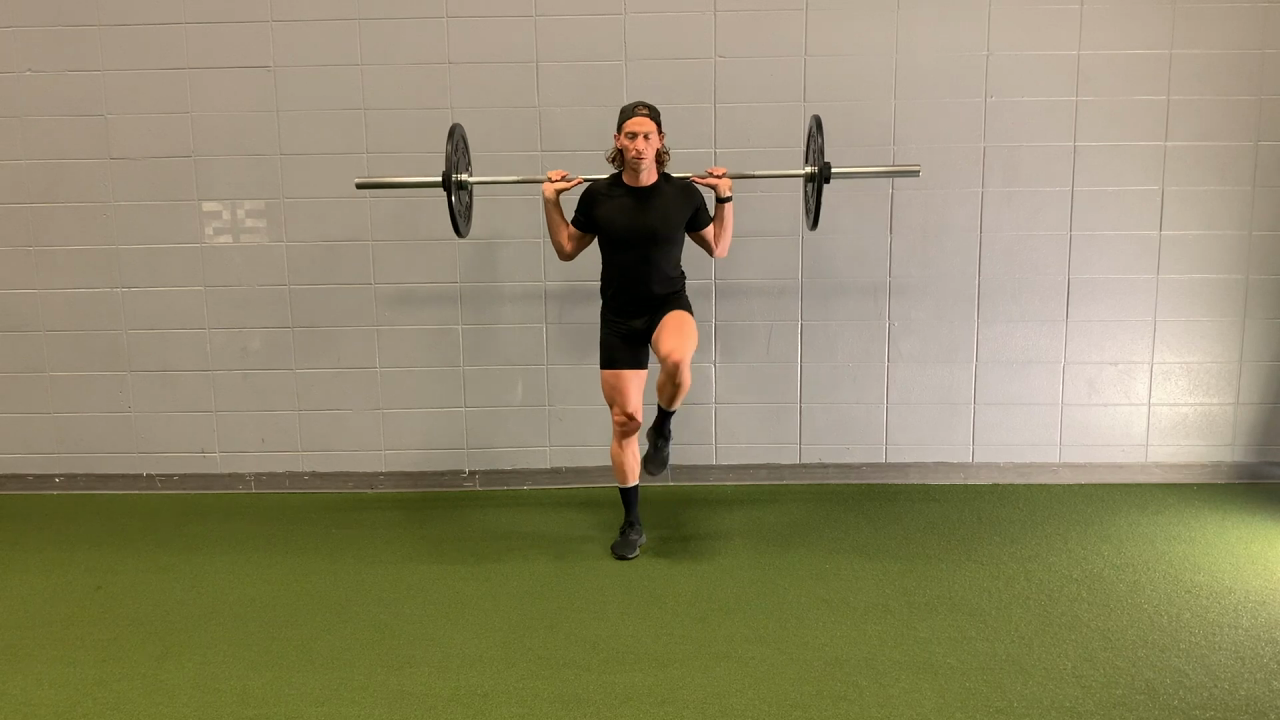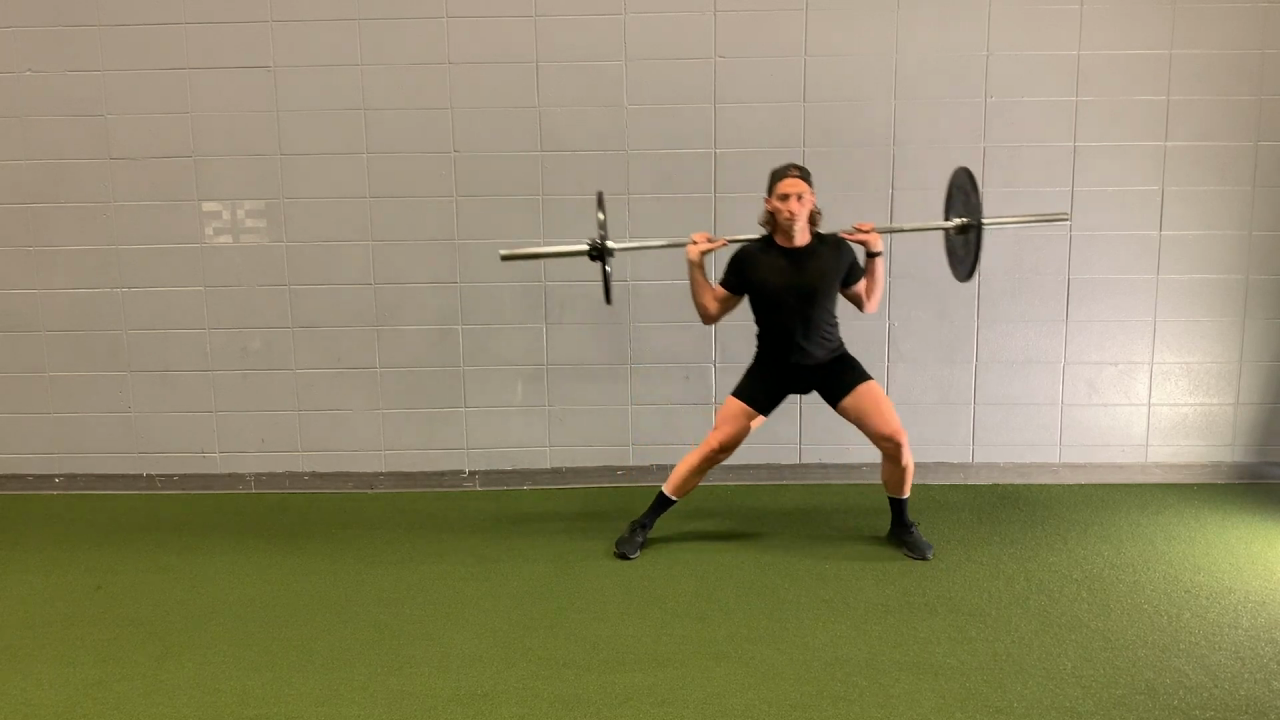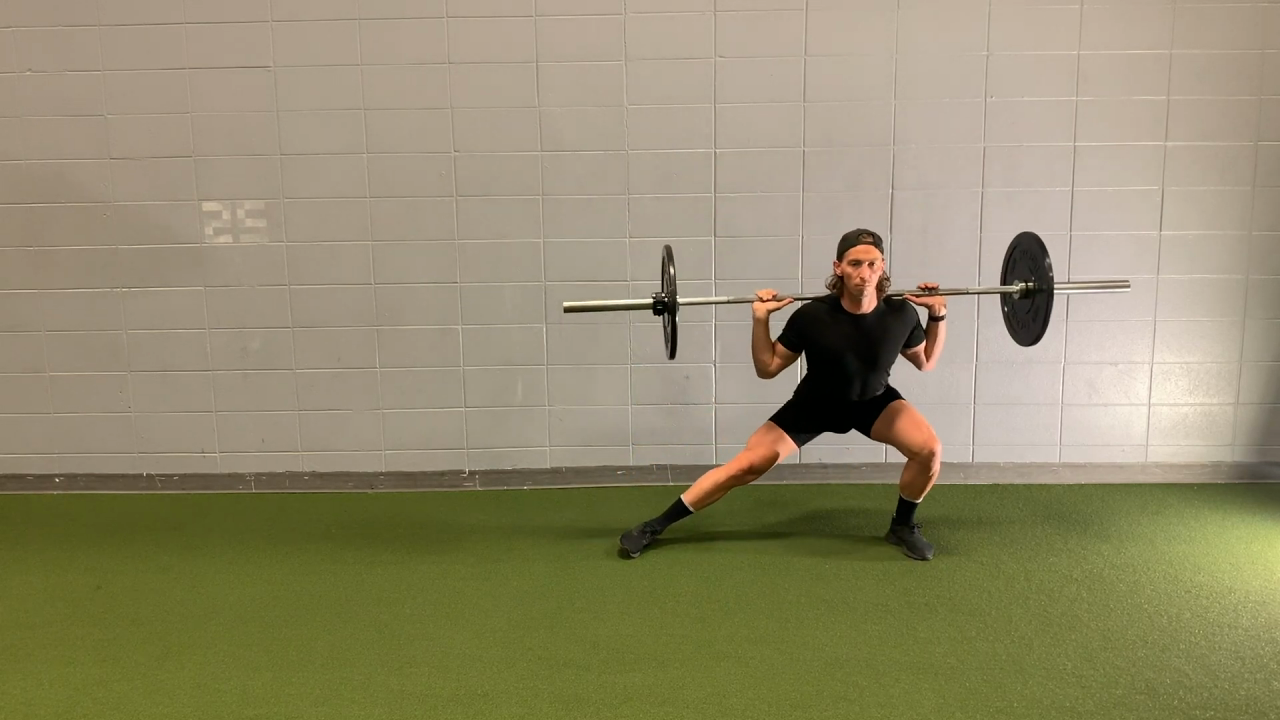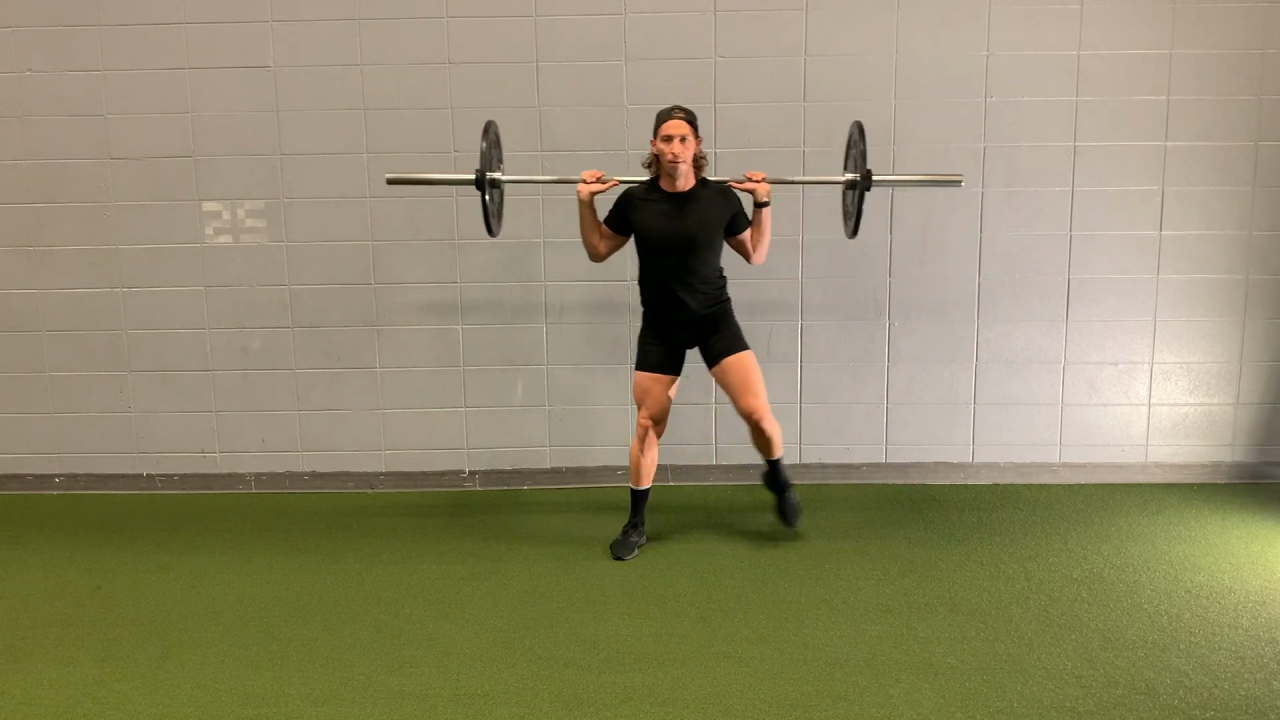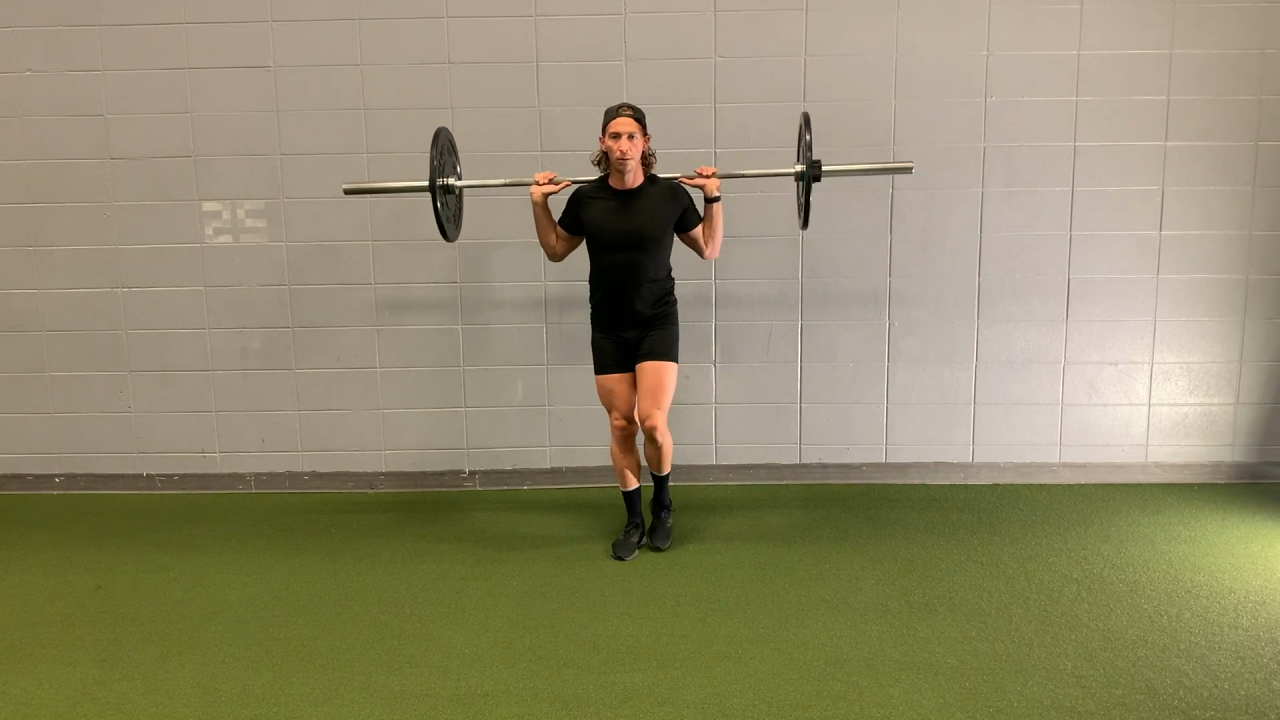
dt=1s
person 1, frame 1
left shoulder: (683, 194)
right shoulder: (597, 196)
left elbow: (718, 248)
right elbow: (567, 249)
left wrist: (724, 199)
right wrist: (550, 202)
left hip: (668, 307)
right hip: (618, 318)
left knee: (677, 357)
right knee: (623, 421)
left ankle: (661, 430)
right ankle: (632, 523)
person 1, frame 2
left shoulder: (837, 250)
right shoulder: (752, 257)
left elbow: (868, 303)
right elbow: (710, 313)
left wrist: (874, 254)
right wrist: (695, 265)
left hip: (831, 362)
right hip: (773, 366)
left knee: (894, 438)
right knee: (716, 445)
left ankle: (901, 526)
right ankle: (643, 524)
person 1, frame 3
left shoulder: (900, 315)
right shoulder: (812, 316)
left elbow: (925, 362)
right elbow: (767, 368)
left wrist: (938, 316)
right wrist: (760, 319)
left hip: (873, 401)
right hip: (812, 405)
left knee: (928, 449)
right knee: (746, 466)
left ankle: (902, 526)
right ankle: (654, 526)
person 1, frame 4
left shoulder: (721, 198)
right shoulder: (635, 199)
left elbow: (755, 253)
right elbow: (598, 251)
left wrist: (762, 203)
right wrist: (585, 203)
left hip: (714, 320)
right hip: (659, 326)
left knee: (756, 411)
right knee: (649, 424)
left ankle: (779, 481)
right ankle: (635, 523)
person 1, frame 5
left shoulder: (671, 195)
right shoulder: (584, 199)
left elbow: (709, 249)
right elbow: (556, 251)
left wrist: (713, 198)
right wrist: (539, 204)
left hip: (657, 322)
right hip: (608, 327)
left knee: (653, 423)
right knee: (622, 426)
left ankle: (663, 503)
right ankle: (633, 522)
